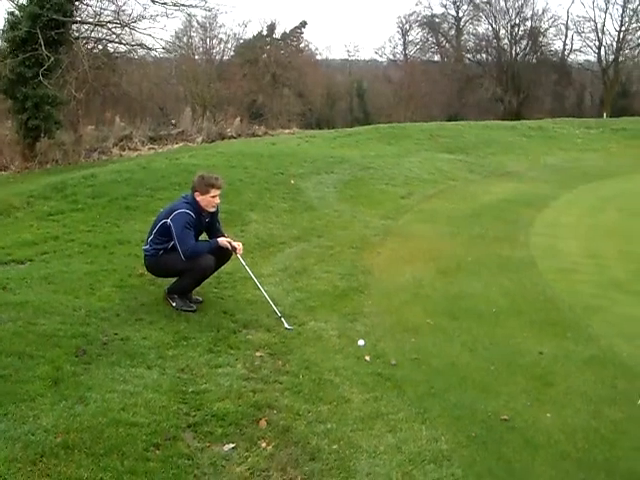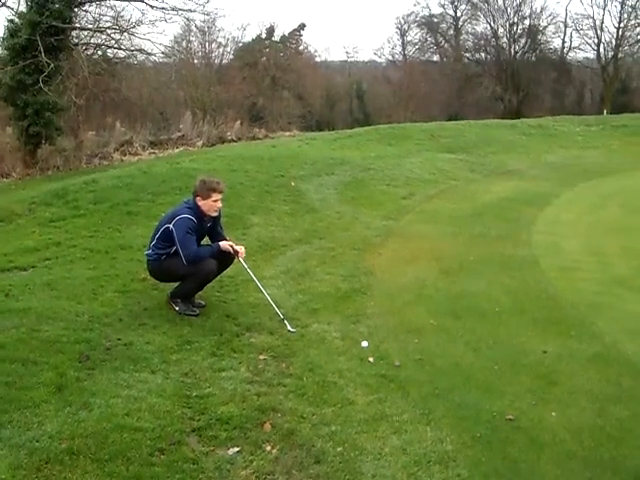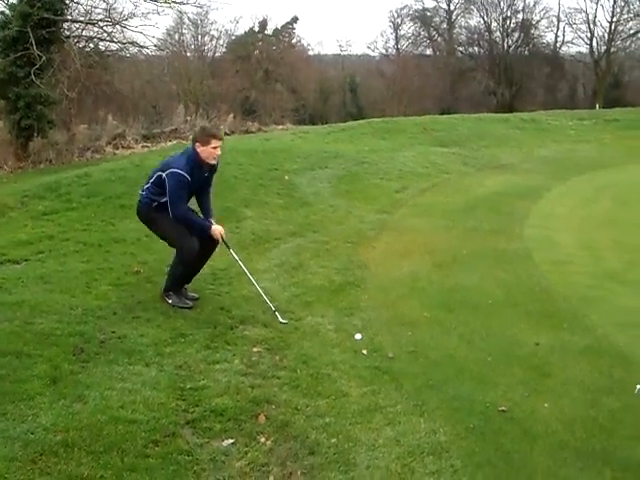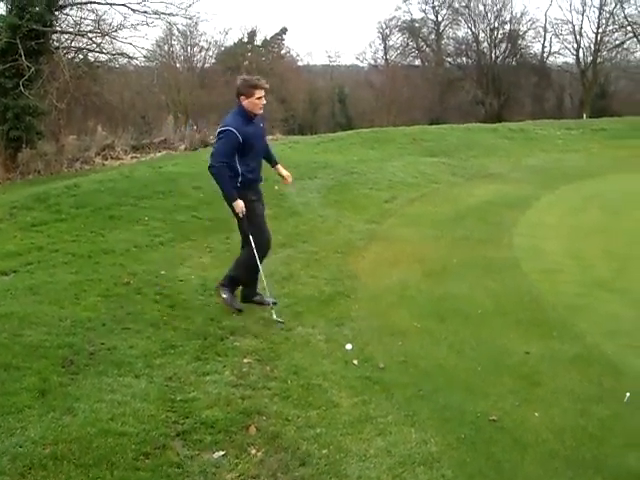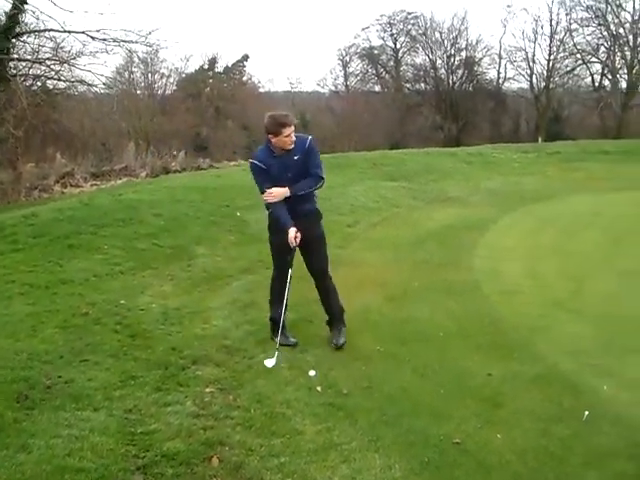
dt=1s
person 1, frame 1
left shoulder: (209, 207)
right shoulder: (182, 214)
left elbow: (216, 233)
right elbow: (188, 252)
left wrist: (230, 243)
right wrist: (217, 243)
left hip: (180, 250)
right hip: (157, 258)
left knee: (224, 252)
right knee: (205, 262)
left ankle: (184, 290)
right ankle: (174, 293)
person 1, frame 2
left shoulder: (211, 211)
right shoulder: (184, 219)
left elbow: (218, 237)
right elbow: (190, 256)
left wrist: (232, 247)
right wrist: (218, 247)
left hip: (183, 254)
right hip: (160, 263)
left knee: (227, 256)
right knee: (207, 266)
left ankle: (187, 293)
right ankle: (177, 297)
person 1, frame 3
left shoulder: (210, 163)
right shoulder: (179, 170)
left elbow: (203, 192)
right elbow: (177, 211)
left wrist: (211, 221)
right wrist: (207, 227)
left hip: (177, 207)
right hip: (152, 209)
left knee: (208, 243)
right knee: (189, 246)
left ankle: (180, 284)
right ankle: (170, 291)
person 1, frame 4
left shoulder: (257, 117)
right shoulder: (232, 128)
right elbow: (216, 165)
left wrist: (277, 166)
right wrist: (233, 199)
left hip: (253, 188)
right hip: (240, 192)
left knee: (252, 240)
right knee: (260, 242)
left ankle: (249, 291)
right ankle: (227, 285)
person 1, frame 5
left shoulder: (306, 144)
right shoulder: (259, 161)
left elbow: (317, 178)
right elbow: (271, 197)
left wrist: (288, 191)
right wrist: (289, 227)
left hip: (309, 216)
right hip: (281, 223)
left knee: (321, 272)
right knee: (281, 275)
left ankle: (337, 323)
right ankle: (276, 328)
